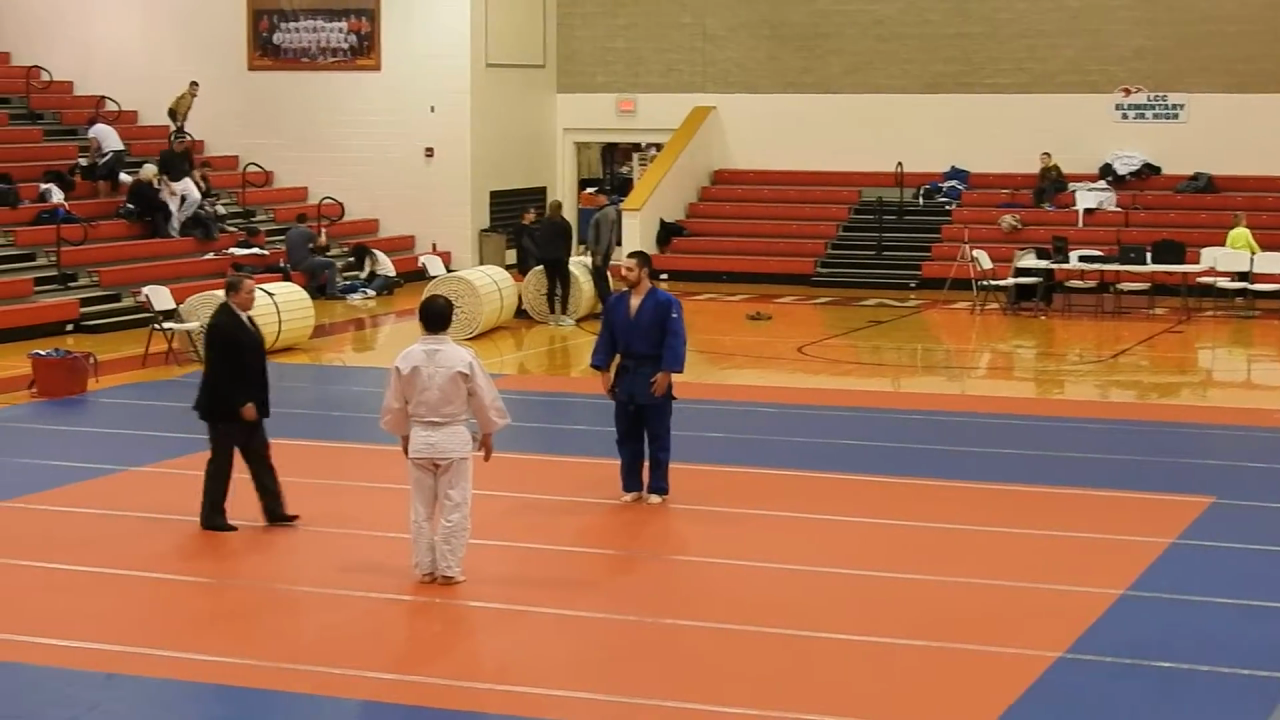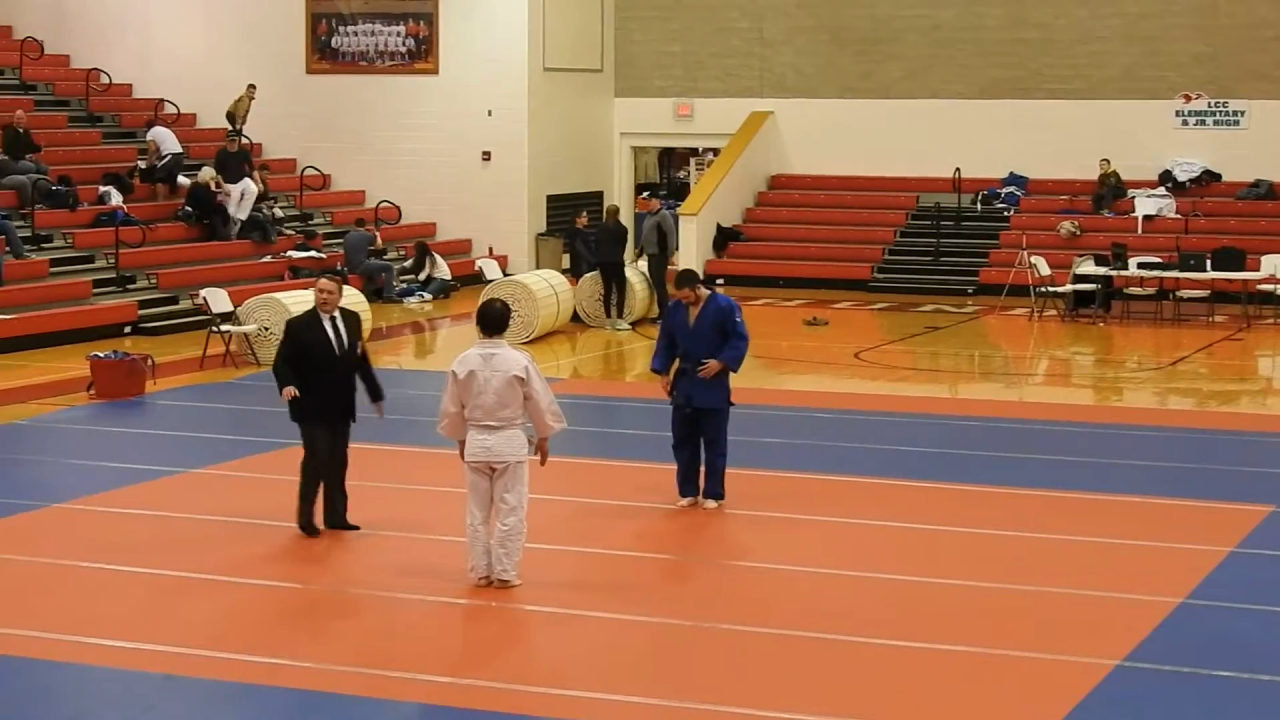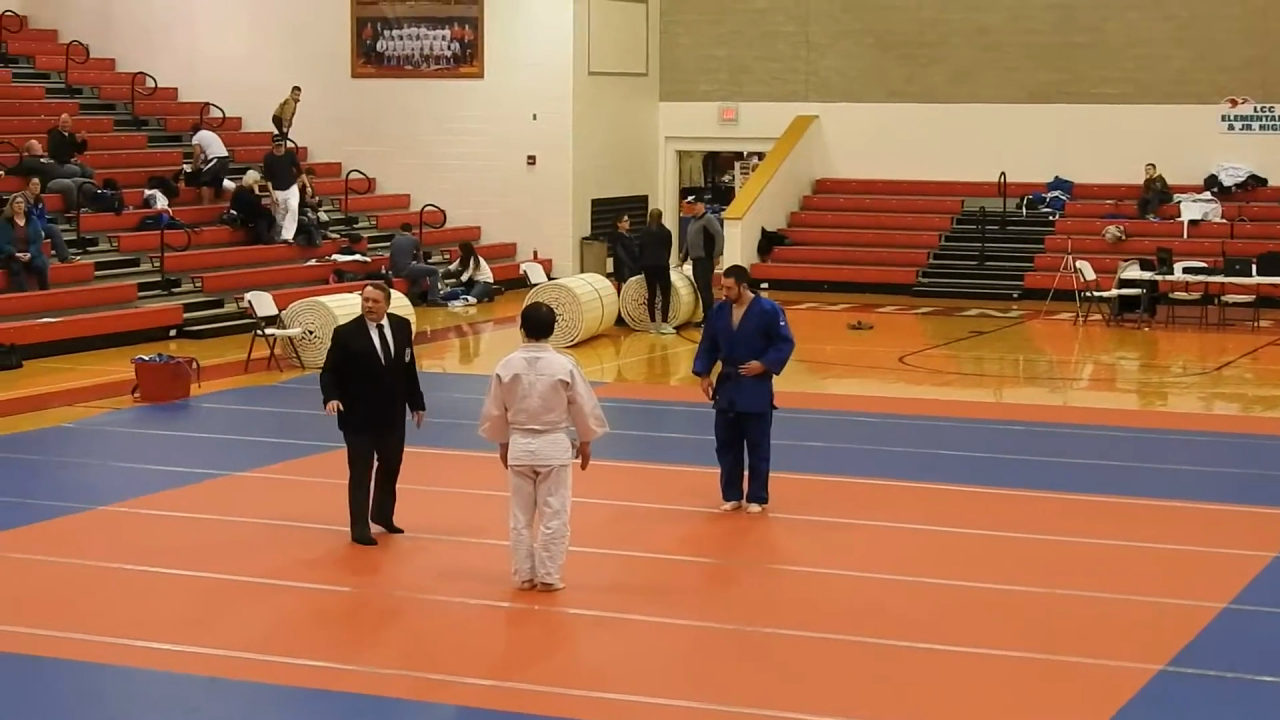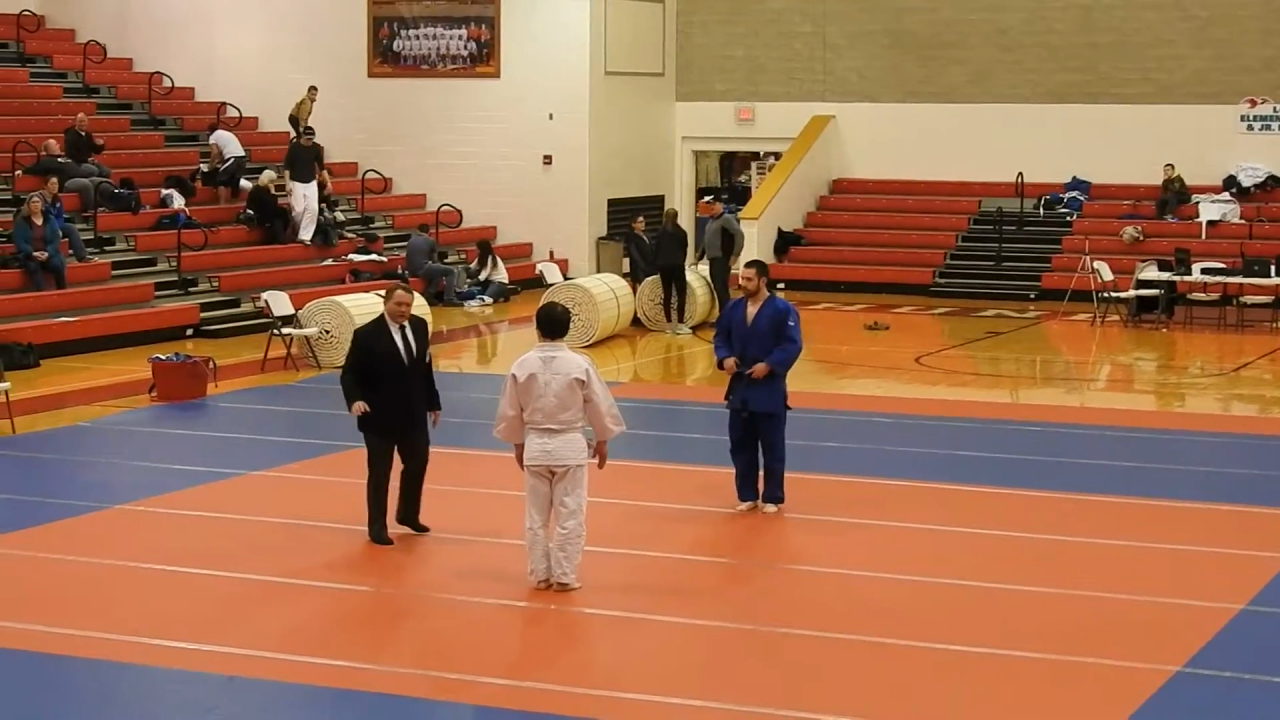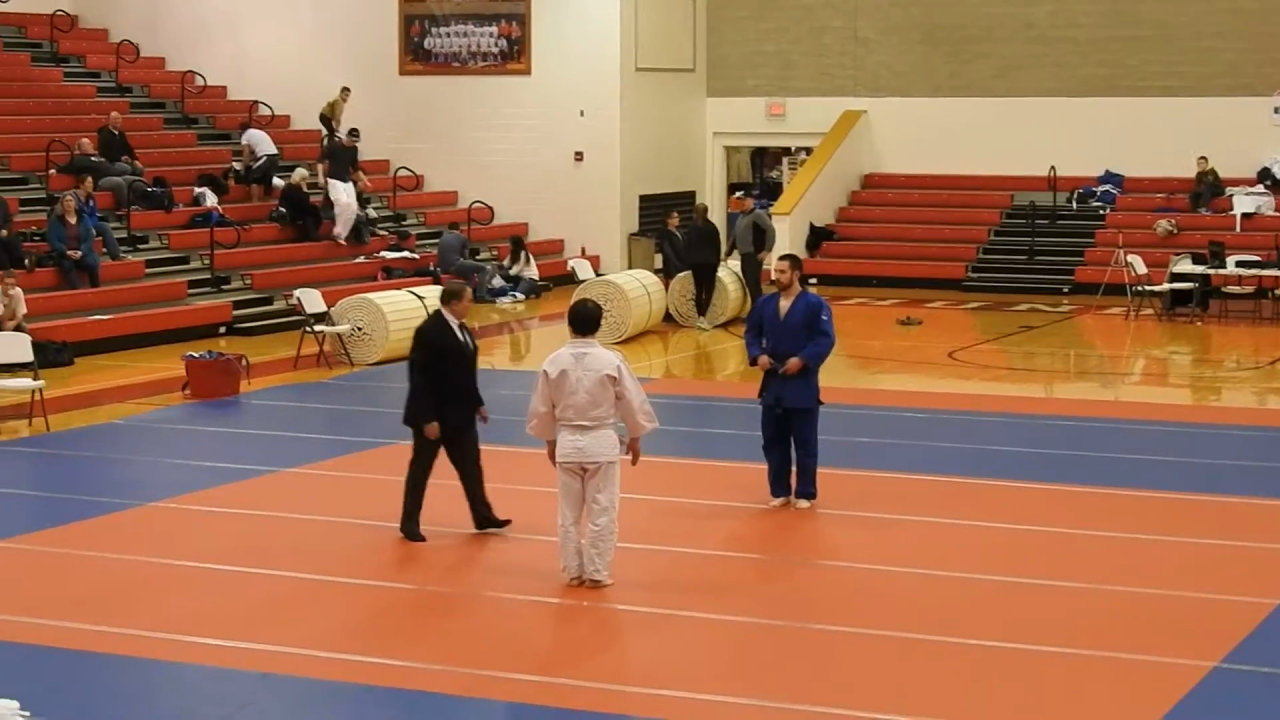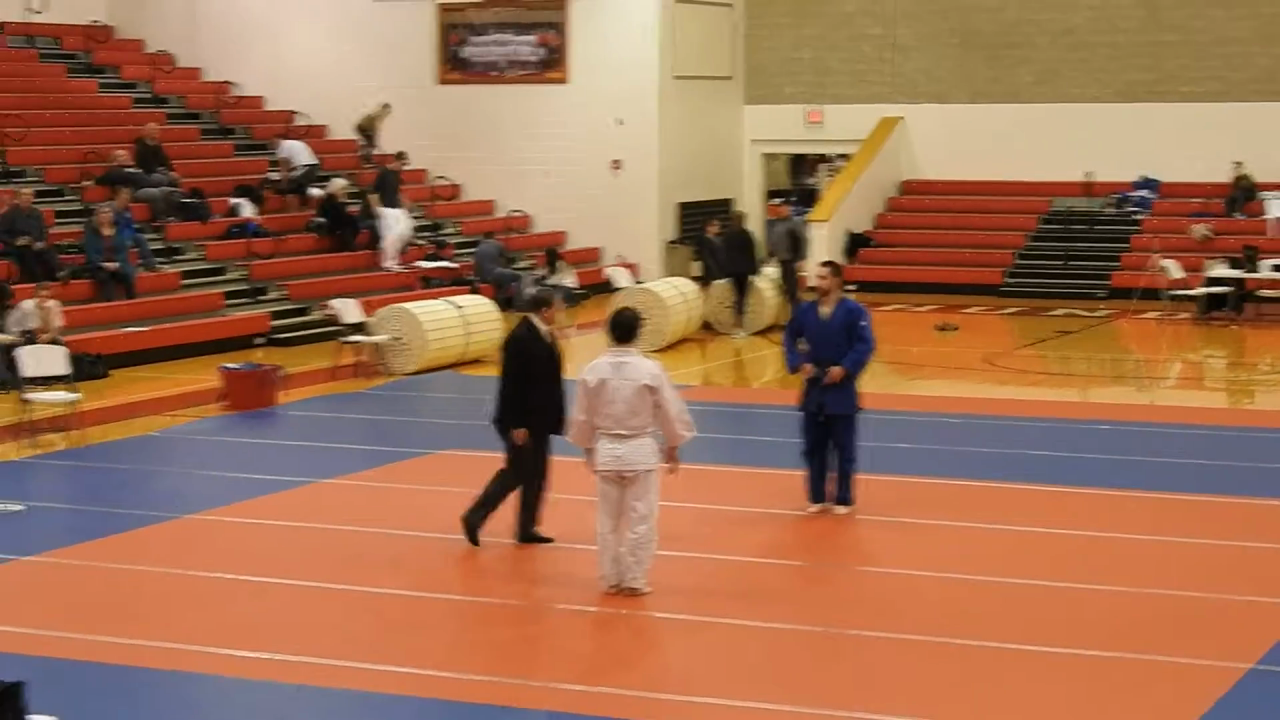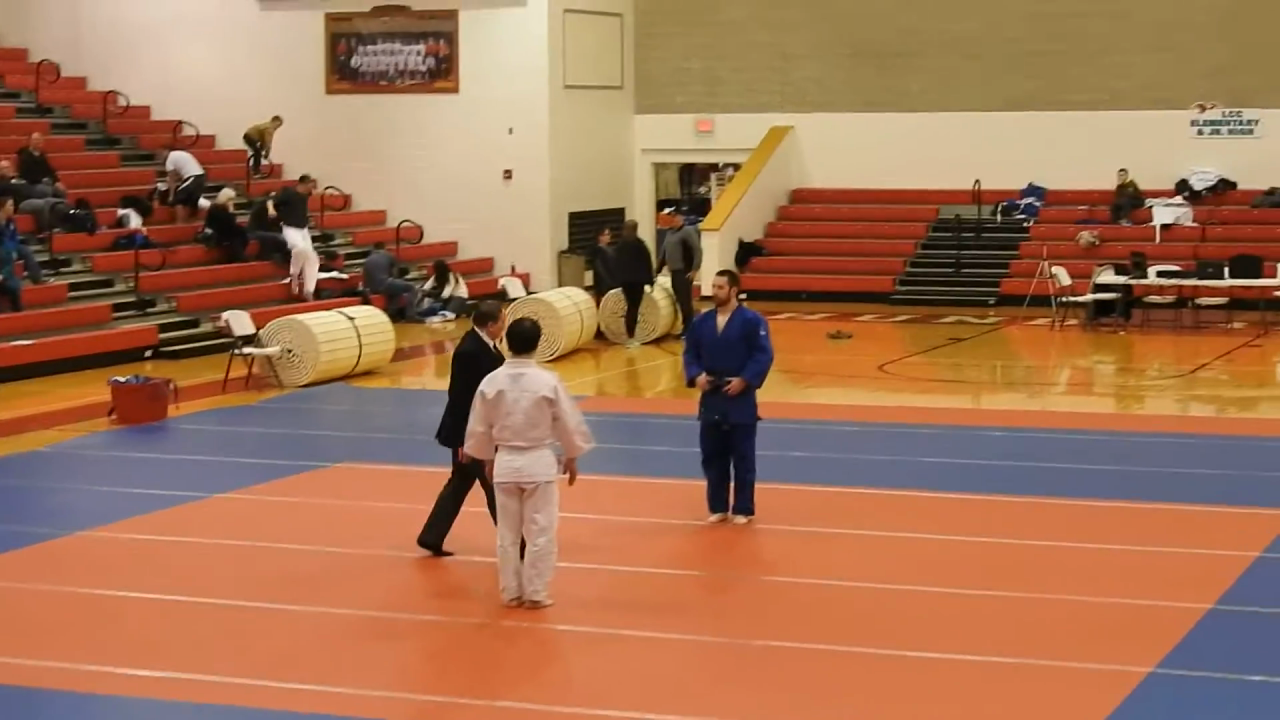
dt=0.4s
person 1, frame 1
left shoulder: (405, 359)
right shoulder: (463, 357)
left elbow: (395, 404)
right elbow: (484, 398)
left wrist: (404, 435)
right wrist: (487, 432)
left hip: (419, 439)
right hip: (454, 439)
left knee: (421, 509)
right knee: (454, 508)
left ankle: (425, 568)
right ankle: (448, 569)
person 1, frame 2
left shoulder: (462, 362)
right shoulder: (519, 361)
left elbow: (452, 408)
right elbow: (540, 402)
left wrist: (460, 440)
right wrist: (543, 437)
left hip: (476, 442)
right hip: (510, 443)
left knee: (477, 513)
right knee: (510, 512)
left ankle: (480, 572)
right ankle: (504, 573)
person 1, frame 3
left shoulder: (506, 366)
right shoulder: (564, 365)
left elbow: (495, 411)
right elbow: (583, 407)
left wrist: (503, 443)
right wrist: (585, 441)
left hip: (519, 446)
right hip: (554, 446)
left knee: (520, 516)
right knee: (553, 516)
left ankle: (524, 575)
right ankle: (548, 576)
person 1, frame 4
left shoulder: (522, 365)
right shoulder: (580, 364)
left elbow: (510, 411)
right elbow: (600, 406)
left wrist: (518, 444)
right wrist: (602, 440)
left hip: (535, 446)
right hip: (570, 446)
left knee: (536, 516)
right knee: (569, 516)
left ankle: (540, 575)
right ankle: (564, 577)
person 1, frame 5
left shoulder: (553, 362)
right shoulder: (611, 361)
left elbow: (542, 407)
right elbow: (632, 402)
left wrist: (550, 441)
right wrist: (635, 437)
left hip: (567, 442)
right hip: (602, 442)
left knee: (568, 513)
right knee: (602, 513)
left ankle: (573, 572)
right ankle: (596, 573)
person 1, frame 6
left shoulder: (593, 370)
right shoulder: (650, 369)
left elbow: (582, 416)
right elbow: (670, 411)
left wrist: (589, 448)
right wrist: (672, 446)
left hip: (606, 450)
right hip: (640, 451)
left knee: (607, 521)
right knee: (640, 520)
left ankle: (610, 579)
right ankle: (633, 580)
person 1, frame 7
left shoulder: (491, 381)
right shoulder: (548, 380)
left elbow: (479, 428)
right elbow: (568, 422)
left wrist: (487, 460)
right wrist: (571, 457)
left hip: (505, 463)
right hip: (539, 462)
left knee: (507, 533)
right knee: (540, 532)
left ankle: (511, 592)
right ankle: (536, 593)
person 2, frame 1
left shoulder: (242, 318)
right shoulder: (221, 324)
right elbow: (218, 371)
right wrist: (240, 402)
left hip: (248, 403)
right hip: (226, 406)
left knee: (259, 454)
right knee: (222, 458)
left ankle: (274, 509)
right ankle: (212, 516)
person 2, frame 2
left shoulder: (351, 320)
right shoulder: (298, 326)
left elbow: (360, 360)
right elbow: (282, 362)
left wrist: (375, 394)
right wrist: (287, 385)
left hip: (341, 405)
right hip: (311, 407)
left knee: (338, 461)
right knee: (316, 459)
left ankle: (335, 516)
right ankle: (306, 516)
person 2, frame 3
left shoulder: (402, 326)
right shoulder: (345, 334)
left elbow: (409, 368)
right elbow: (329, 372)
left wrist: (416, 403)
right wrist: (331, 397)
left hip: (393, 413)
right hip: (358, 416)
left knee: (391, 464)
right knee: (361, 472)
left ankle: (382, 514)
right ankle: (360, 528)
person 2, frame 4
left shoulder: (420, 326)
right shoulder: (367, 335)
left elbow: (426, 368)
right elbow: (350, 374)
left wrist: (433, 403)
right wrist: (355, 400)
left hip: (413, 413)
right hip: (380, 417)
left knee: (418, 463)
right knee: (380, 472)
left ankle: (408, 514)
right ankle: (377, 527)
person 2, frame 5
left shoulder: (460, 327)
right shoulder: (429, 332)
right elbow: (419, 378)
left wrist: (476, 403)
right wrist: (428, 418)
left hip: (460, 413)
right hip: (432, 414)
left knee: (470, 463)
right knee: (421, 466)
left ankle: (483, 516)
right ankle: (409, 523)
person 2, frame 6
left shoulder: (542, 334)
right shoulder: (521, 338)
right elbow: (511, 384)
left wrist: (557, 415)
right wrist: (516, 424)
left hip: (539, 418)
right hip: (522, 420)
left knee: (536, 472)
right knee: (516, 471)
left ankle: (526, 529)
right ankle: (474, 518)
person 2, frame 7
left shoulder: (483, 345)
right shoulder: (469, 352)
right elbow: (459, 397)
right wrist: (465, 441)
left knee: (460, 482)
right knee: (495, 484)
left ankle: (432, 535)
person 3, frame 1
left shoulder: (666, 302)
right shoulder: (616, 302)
left elbow: (675, 340)
right elbow: (607, 338)
left wrist: (666, 372)
right wrist: (604, 370)
left hip: (654, 377)
right hip: (625, 376)
left knee: (658, 437)
right knee: (627, 436)
left ankle: (657, 489)
right ankle: (632, 487)
person 3, frame 2
left shoulder: (725, 307)
right shoulder: (675, 308)
left elbow: (740, 340)
right elbow: (666, 342)
left wrist: (722, 363)
right wrist: (663, 372)
left hip: (713, 383)
right hip: (684, 380)
left knee: (714, 443)
right knee: (683, 440)
left ankle: (713, 493)
right ankle: (688, 492)
person 3, frame 3
left shoulder: (768, 310)
right shoulder: (719, 311)
left elbow: (785, 343)
right elbow: (707, 344)
left wrist: (765, 364)
right wrist: (704, 374)
left hip: (756, 388)
right hip: (726, 384)
left knee: (757, 447)
right knee: (726, 444)
left ankle: (756, 498)
right ankle: (732, 496)
person 3, frame 4
left shoulder: (782, 310)
right shoulder: (734, 308)
left elbow: (792, 345)
right elbow: (721, 336)
left wrist: (769, 365)
right wrist: (725, 357)
left hip: (769, 388)
right hip: (740, 385)
left knee: (772, 447)
right knee: (741, 444)
left ankle: (772, 498)
right ankle: (747, 495)
person 3, frame 5
left shoulder: (814, 304)
right shoulder: (765, 304)
left elbow: (825, 339)
right elbow: (752, 333)
left wrist: (802, 359)
right wrist: (758, 355)
left hip: (802, 384)
right hip: (772, 382)
left knee: (805, 442)
right knee: (774, 440)
left ankle: (805, 493)
right ankle: (780, 491)
person 3, frame 6
left shoulder: (854, 311)
right shoulder: (805, 311)
left elbow: (865, 346)
right elbow: (790, 340)
left wrist: (844, 369)
right wrist: (800, 364)
left hip: (841, 390)
right hip: (814, 389)
left knee: (843, 448)
right knee: (813, 447)
left ankle: (843, 499)
right ankle: (817, 498)
person 3, frame 7
left shoulder: (751, 320)
right shoulder: (703, 321)
left elbow: (763, 355)
right elbow: (691, 353)
left wrist: (745, 380)
right wrist: (696, 376)
left hip: (740, 399)
right hip: (711, 399)
left knee: (742, 458)
right knee: (712, 456)
left ankle: (743, 509)
right ankle: (718, 507)
